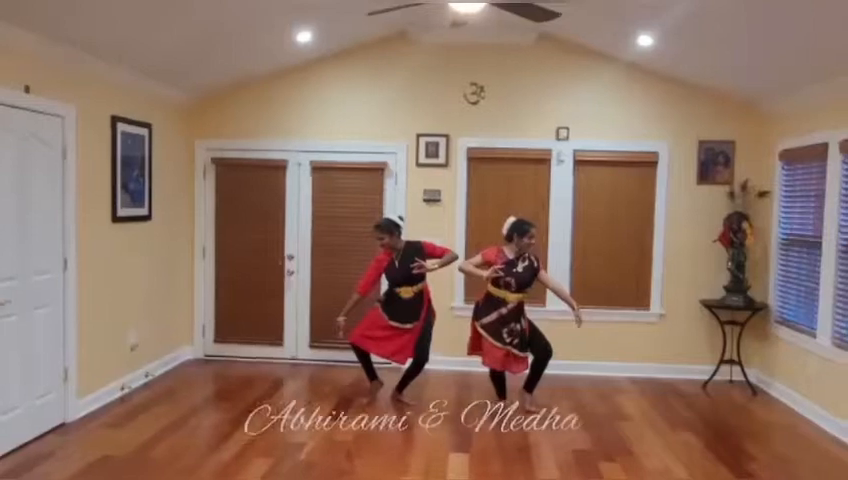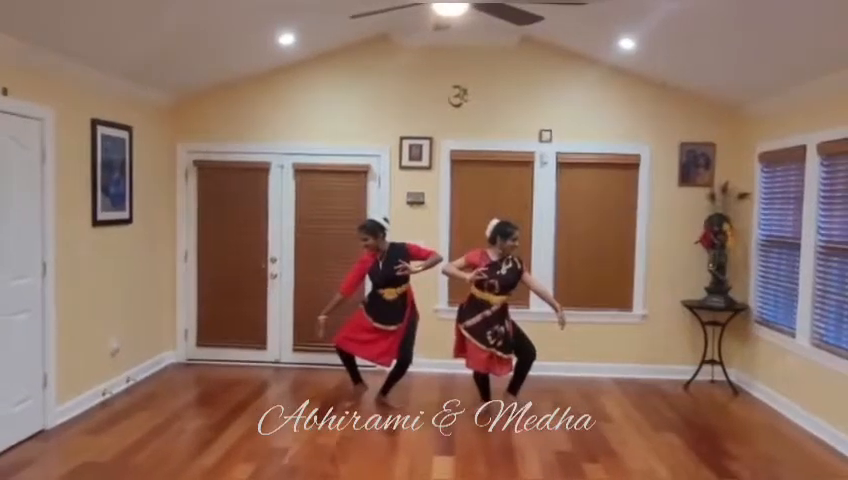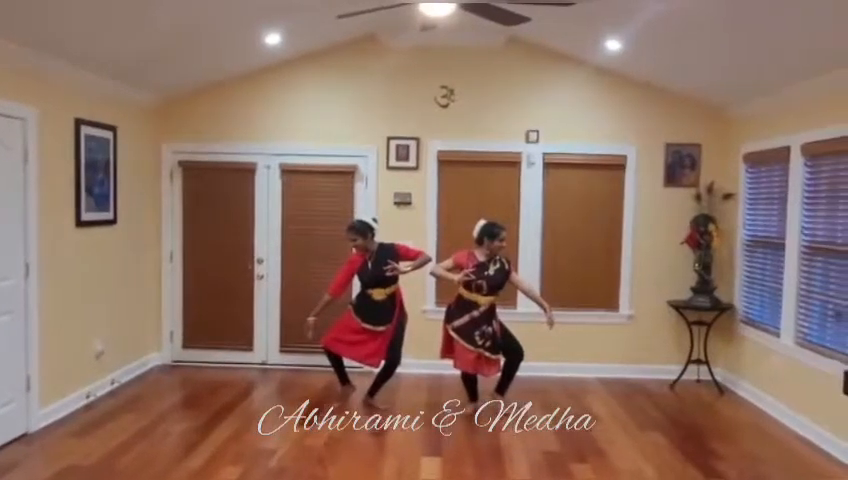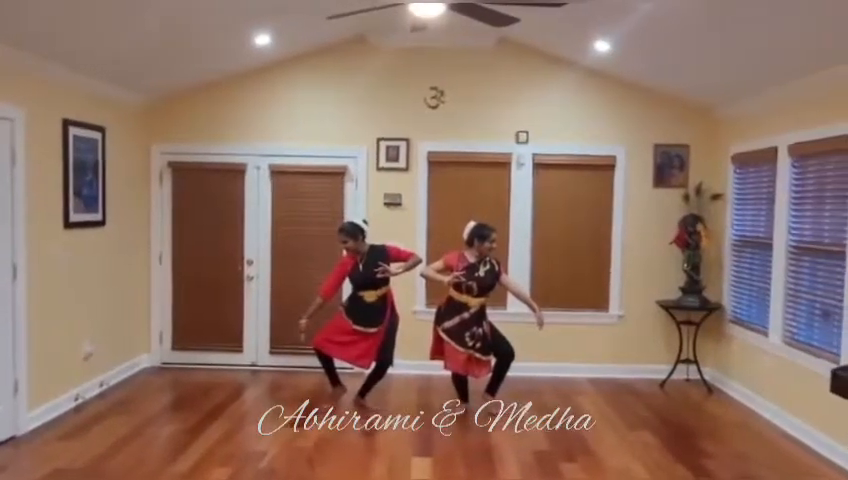
dt=0.5s
person 1, frame 1
left shoulder: (531, 261)
right shoulder: (495, 254)
left elbow: (552, 284)
right elbow: (463, 265)
left wrist: (573, 305)
right wrist: (484, 273)
left hip: (516, 316)
right hip: (491, 314)
left knee: (544, 351)
right knee: (496, 359)
left ankle: (527, 392)
right ankle: (501, 399)
person 1, frame 2
left shoulder: (515, 264)
right shoulder: (478, 257)
left elbow: (536, 286)
right elbow: (447, 268)
left wrist: (557, 308)
right wrist: (467, 276)
left hip: (499, 318)
right hip: (475, 316)
left knee: (528, 353)
right knee: (480, 362)
left ankle: (511, 394)
right ankle: (486, 401)
person 1, frame 3
left shoulder: (502, 264)
right shoulder: (466, 257)
left elbow: (523, 286)
right elbow: (435, 269)
left wrist: (545, 307)
right wrist: (455, 277)
left hip: (487, 318)
right hip: (463, 316)
left knee: (516, 352)
right knee: (468, 362)
left ankle: (499, 393)
right ankle: (473, 402)
person 1, frame 4
left shoulder: (492, 265)
right shoulder: (456, 259)
left elbow: (513, 287)
right elbow: (425, 271)
left wrist: (535, 308)
right wrist: (445, 279)
left hip: (477, 319)
right hip: (453, 318)
left knee: (506, 353)
right knee: (458, 363)
left ankle: (489, 394)
right ankle: (464, 402)
person 2, frame 1
left shoulder: (418, 247)
right shoulder: (382, 259)
left elbow: (453, 254)
right elbow: (362, 288)
left wrist: (433, 266)
right wrist: (343, 315)
left hip: (418, 311)
right hip: (390, 308)
left knee: (421, 356)
right knee: (357, 340)
left ankle: (398, 392)
right ankle: (374, 381)
person 2, frame 2
left shoulder: (403, 250)
right shoulder: (366, 260)
left elbow: (436, 257)
right elbow: (346, 288)
left wrist: (417, 268)
right wrist: (324, 314)
left hip: (401, 312)
right hip: (374, 310)
left knee: (405, 359)
right knee: (342, 342)
left ankle: (382, 395)
right ankle: (358, 385)
person 2, frame 3
left shoulder: (392, 250)
right shoulder: (355, 260)
left elbow: (426, 257)
right elbow: (334, 289)
left wrist: (407, 269)
right wrist: (313, 315)
left hip: (390, 313)
right hip: (363, 310)
left knee: (393, 360)
right knee: (330, 343)
left ankle: (370, 396)
right ankle: (346, 385)
person 2, frame 4
left shoulder: (383, 252)
right shoulder: (346, 262)
left elbow: (416, 258)
right elbow: (326, 292)
left wrist: (398, 270)
right wrist: (305, 318)
left hip: (382, 314)
right hip: (354, 312)
left knee: (384, 361)
right knee: (321, 344)
left ankle: (360, 397)
right ankle: (337, 387)
